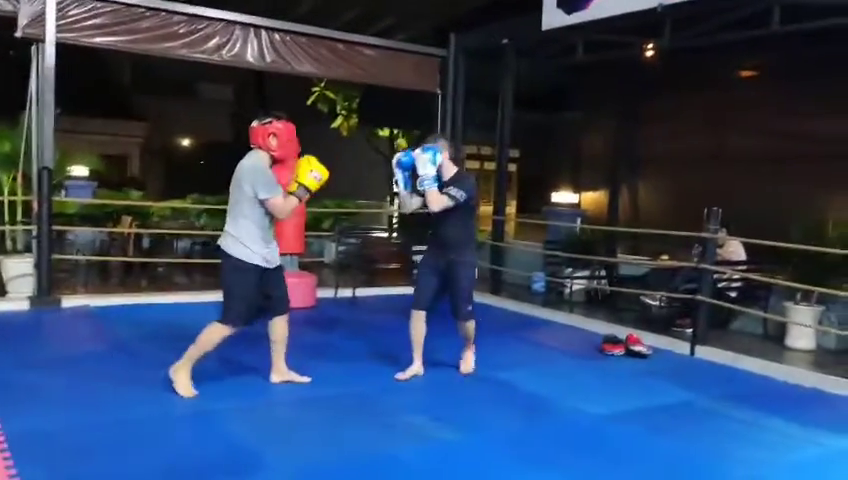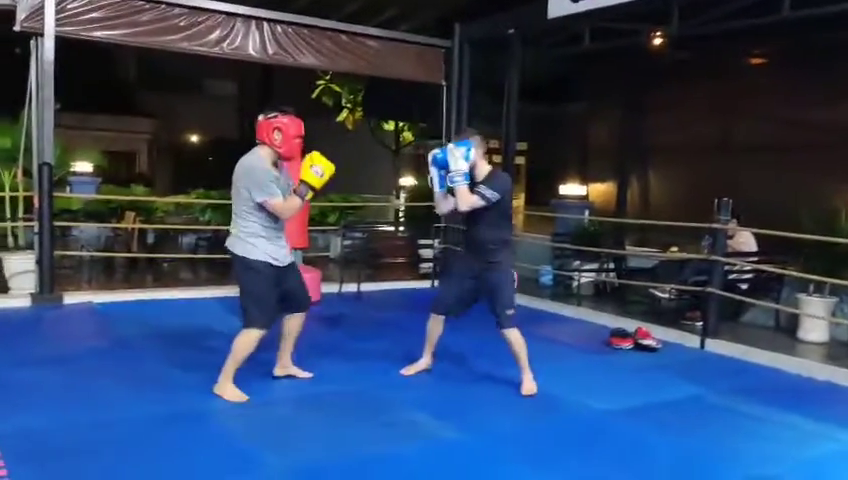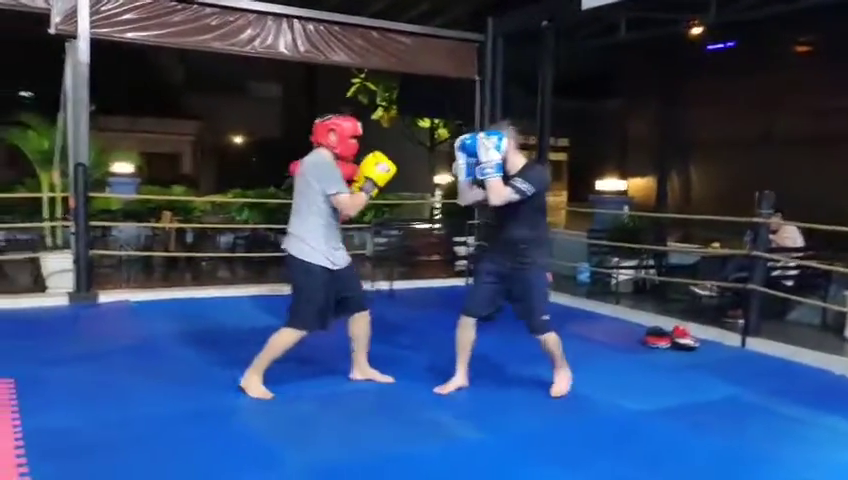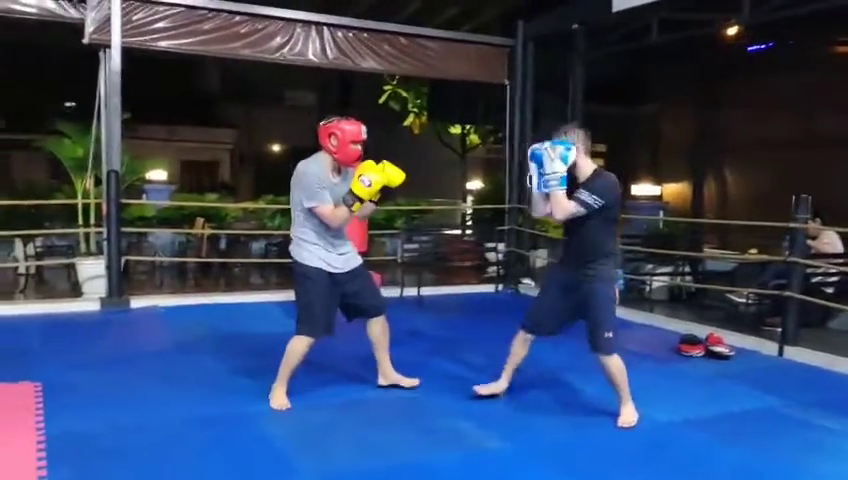
dt=0.4s
person 1, frame 1
left shoulder: (257, 165)
right shoulder: (257, 167)
left elbow: (275, 203)
right elbow: (281, 211)
left wrist: (297, 185)
right wrist: (306, 187)
left hip: (263, 255)
right hip: (243, 257)
left knee: (280, 310)
right knee: (231, 321)
left ankle: (280, 369)
right ankle: (182, 368)
person 1, frame 2
left shoulder: (274, 165)
right shoulder: (254, 166)
left elbow: (288, 198)
right elbow: (284, 211)
left wrist: (310, 180)
right wrist: (308, 183)
left hip: (276, 253)
right hip: (253, 256)
left knee: (298, 306)
right knee: (258, 325)
left ankle: (284, 363)
right ankle: (224, 381)
person 1, frame 3
left shoulder: (325, 164)
right shoulder: (321, 163)
left elbow: (342, 207)
right elbow: (349, 209)
left wrist: (363, 181)
right wrist: (373, 183)
left hip: (332, 256)
right hip: (310, 258)
left knee: (360, 308)
right knee: (300, 326)
left ankle: (361, 368)
right ankle: (252, 375)
person 1, frame 4
left shoulder: (346, 170)
right shoulder: (309, 171)
left elbow: (361, 212)
right elbow: (334, 219)
left wrist: (375, 188)
right wrist: (357, 192)
left hip: (345, 259)
right hip: (314, 264)
left knee: (377, 311)
right knee: (308, 333)
left ankle: (386, 372)
right ankle: (279, 388)
person 2, frame 1
left shoulder: (465, 181)
right shoulder: (433, 180)
left elbow: (435, 206)
right elbow: (406, 207)
left wrist: (426, 173)
right wrist: (403, 176)
left hip: (461, 258)
right hip: (434, 256)
left knee: (463, 315)
right knee: (418, 309)
left ankle: (468, 350)
right ankle: (417, 364)
person 2, frame 2
left shoulder: (499, 181)
right shoulder: (467, 181)
left elbow: (464, 205)
right elbow: (442, 208)
left wrist: (457, 169)
right wrist: (437, 174)
left hip: (496, 264)
right hip: (469, 260)
left knee: (506, 325)
right knee: (438, 310)
left ankle: (527, 375)
right ankle: (425, 359)
person 2, frame 3
left shoulder: (536, 173)
right shoulder: (498, 174)
left elbow: (497, 198)
right elbow: (465, 198)
left wrist: (488, 161)
right wrist: (464, 163)
left hip: (529, 264)
right hip: (496, 259)
left knee: (540, 329)
right knee: (468, 315)
left ankle: (562, 370)
right ankle: (460, 376)
person 2, frame 4
left shoulder: (605, 183)
right shoulder: (569, 183)
left elbow: (560, 212)
right elbow: (539, 210)
left wrist: (555, 172)
right wrist: (539, 172)
left hip: (597, 277)
right hip: (566, 271)
left knee: (604, 348)
right knee: (528, 329)
left ankle: (627, 404)
right ankle: (502, 381)
